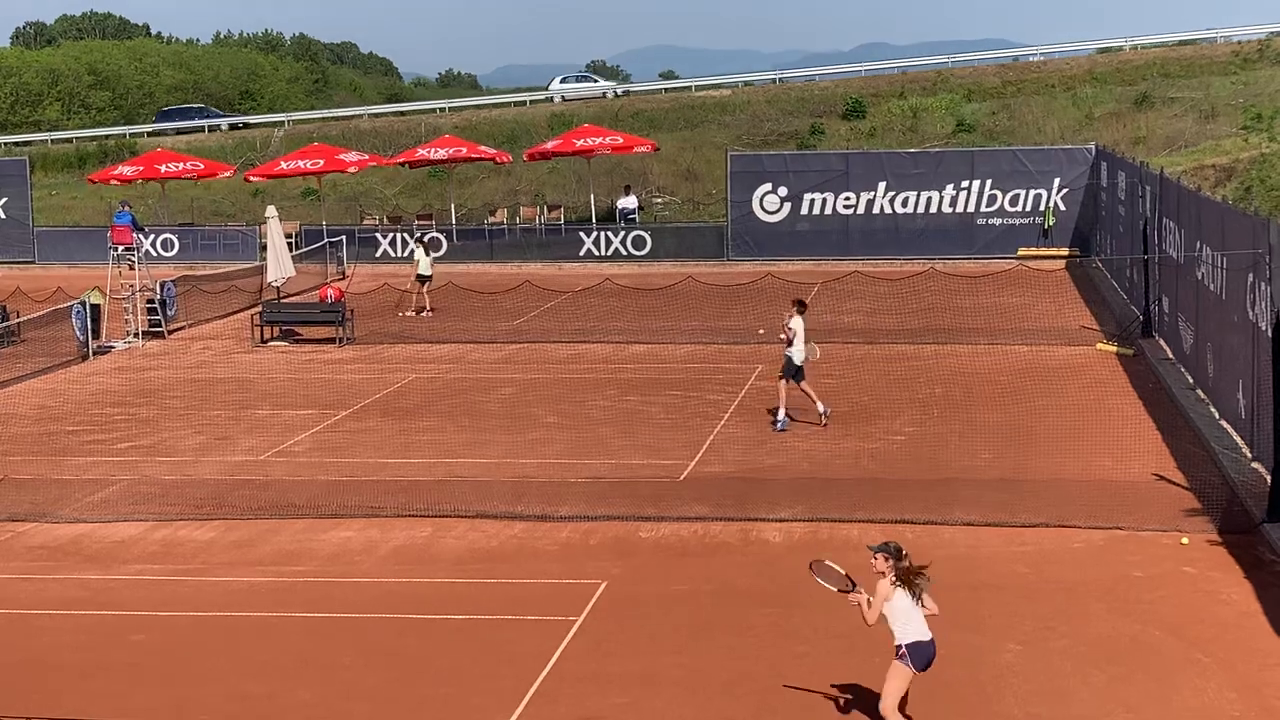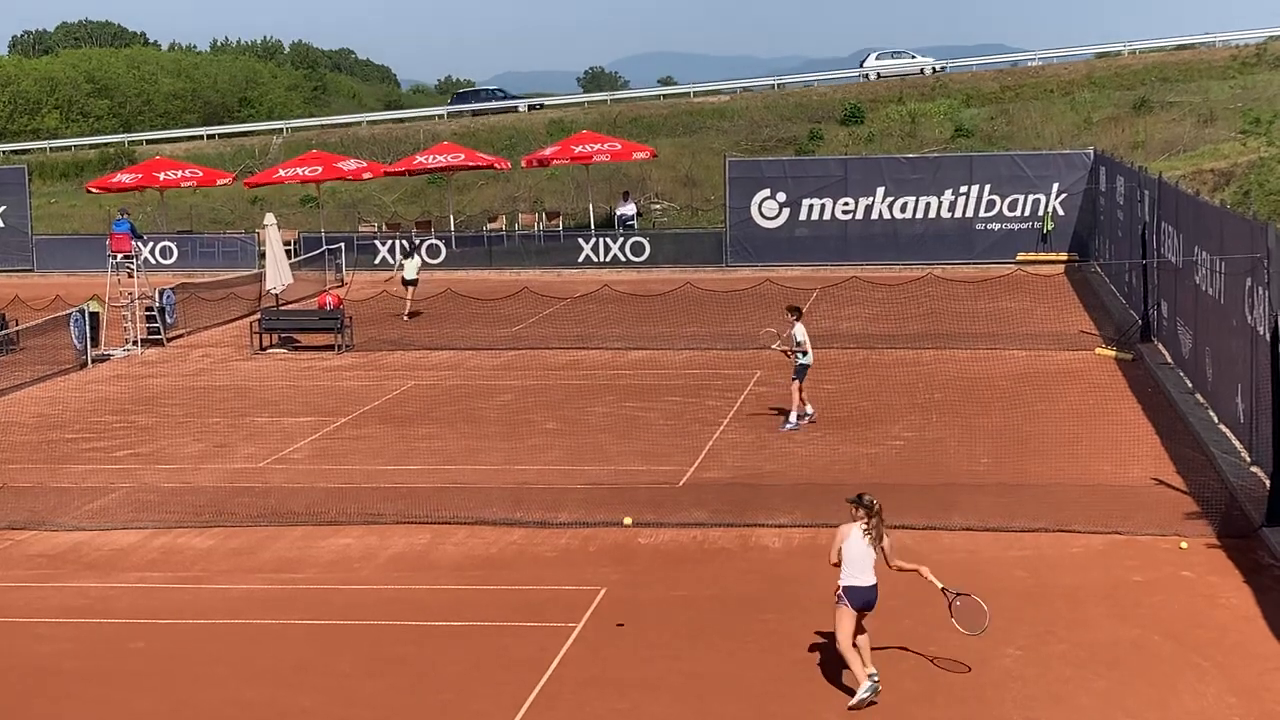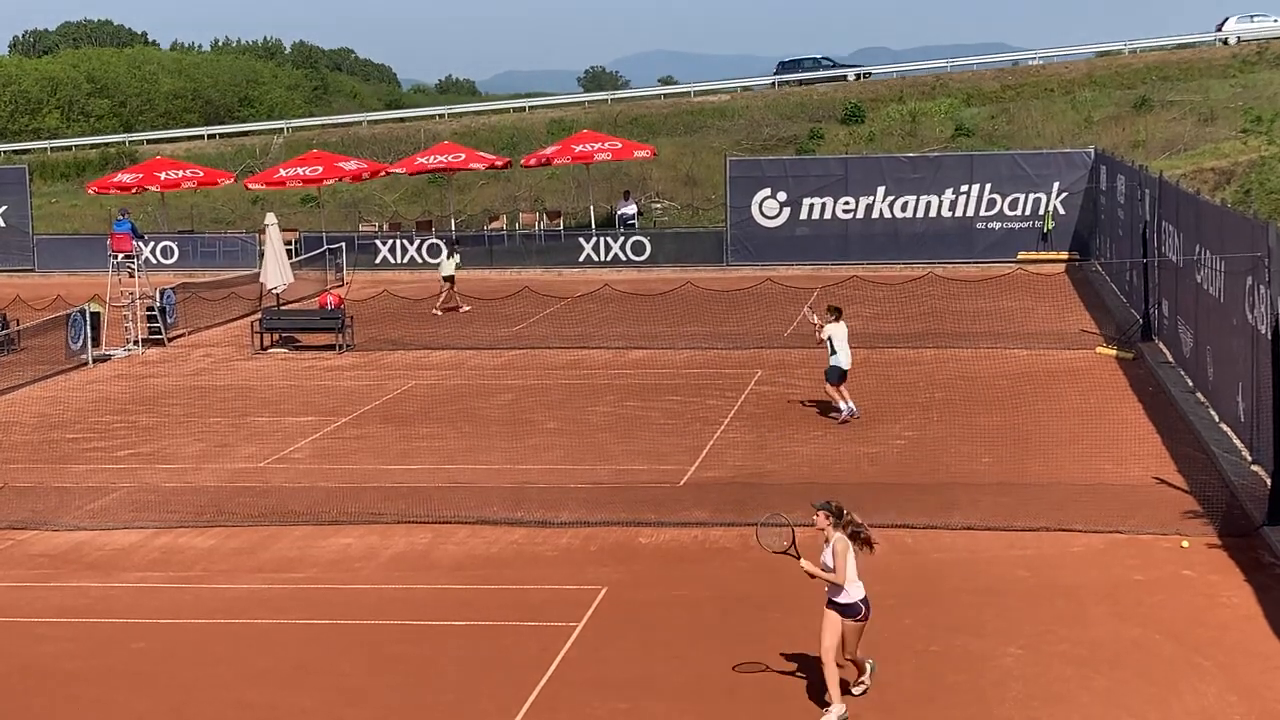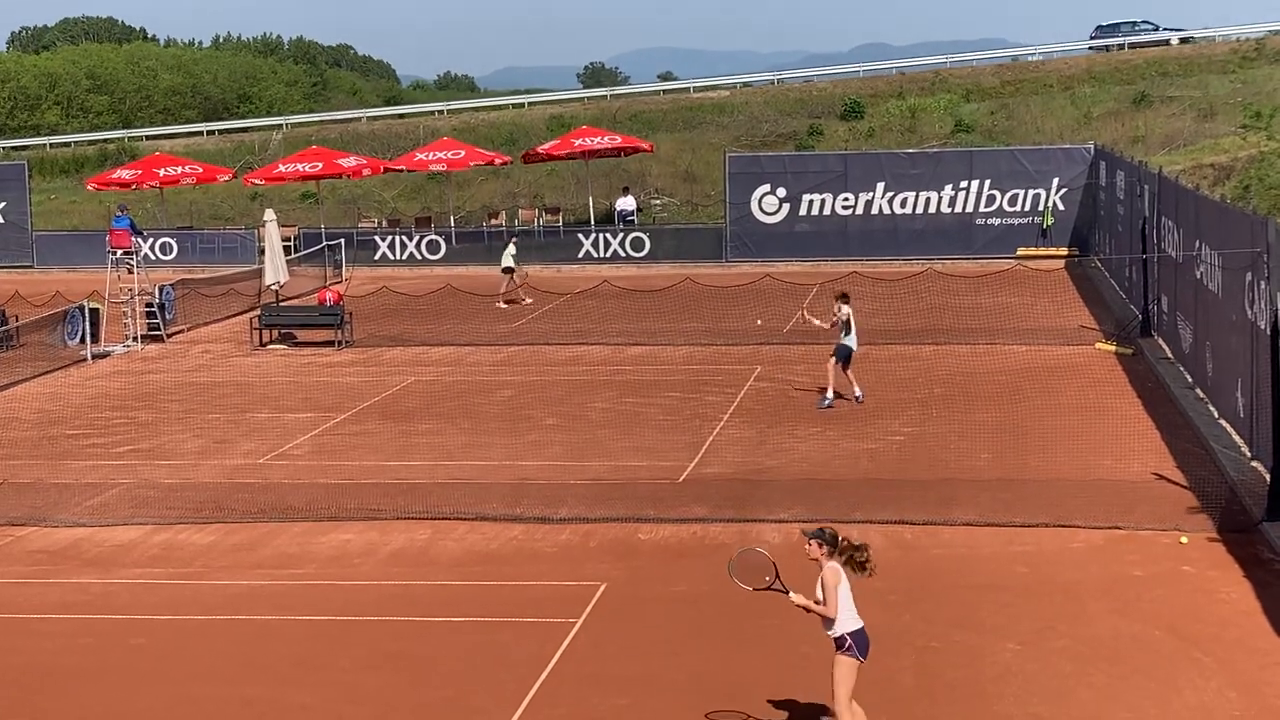
dt=1s
person 1, frame 1
left shoulder: (884, 584)
right shoulder: (912, 580)
left elbow: (870, 621)
right elbow: (934, 610)
left wrist: (863, 602)
left hip: (911, 649)
right hip: (928, 647)
person 1, frame 2
left shoulder: (844, 530)
right shoulder: (880, 534)
left elbow: (833, 561)
right elbow: (894, 564)
right wrist: (918, 568)
left hip: (849, 592)
right hip: (868, 592)
left knee: (843, 645)
right knee: (858, 629)
left ankle: (864, 684)
right ankle: (869, 670)
person 1, frame 3
left shoulder: (840, 542)
right shoulder: (829, 540)
left elbow: (840, 579)
left wrist: (813, 570)
right wrist: (814, 570)
left hip: (855, 603)
right hip: (834, 602)
left knee: (848, 655)
right knee: (826, 654)
left ankle: (864, 668)
person 1, frame 4
left shoulder: (829, 573)
right shoulder: (834, 569)
left elbow: (831, 611)
left wrist: (805, 603)
right wrist: (809, 603)
left hip: (851, 639)
right hip: (851, 638)
right knee: (845, 702)
